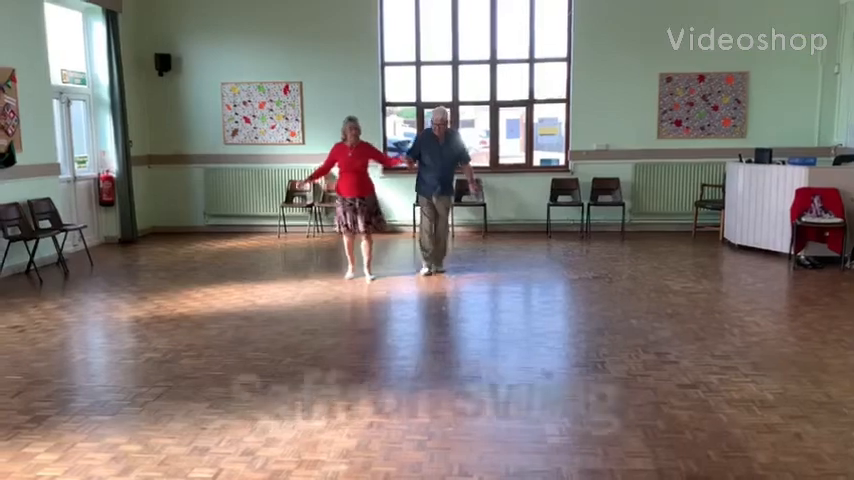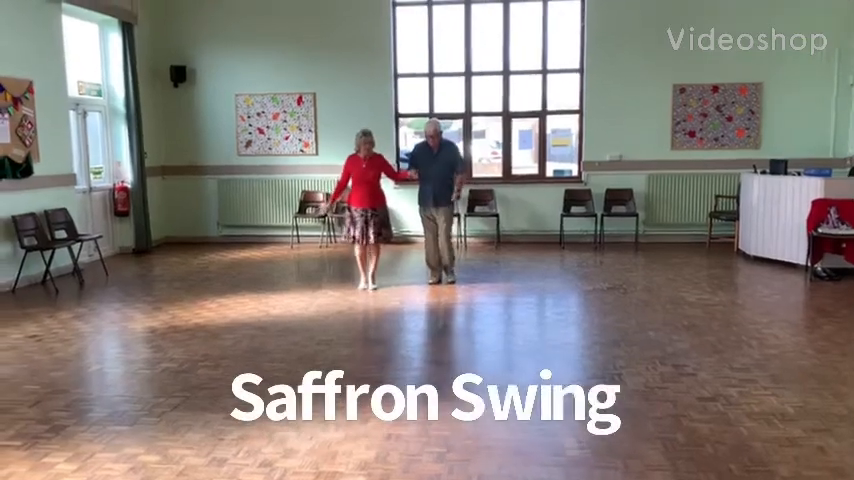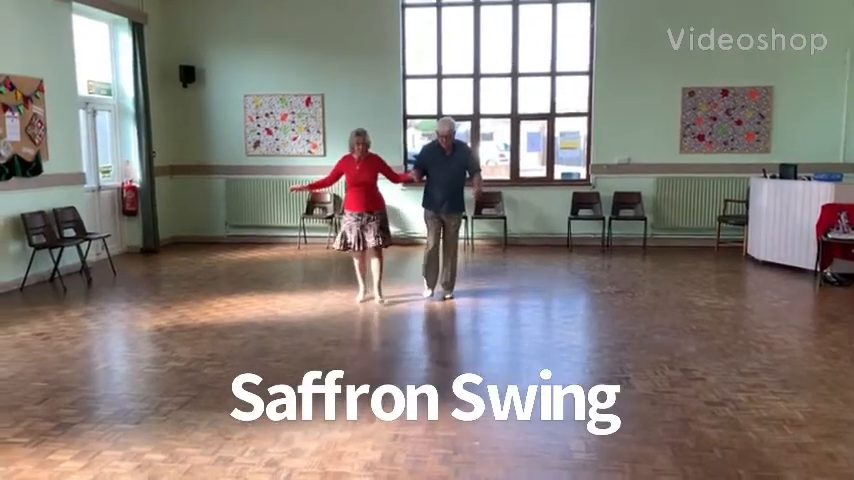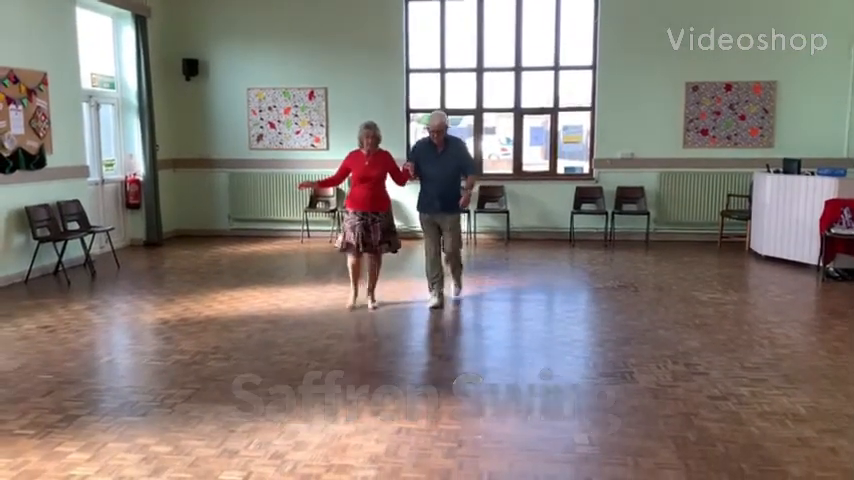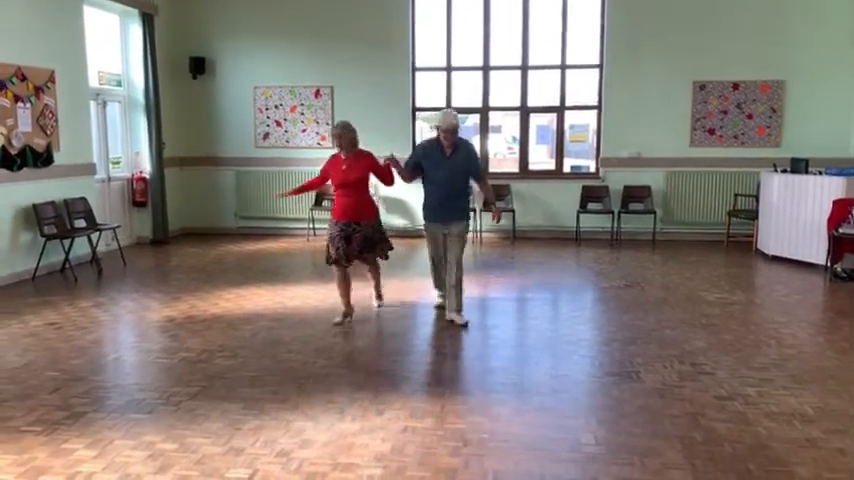
dt=1s
person 1, frame 1
left shoulder: (455, 138)
right shoulder: (423, 137)
left elbow: (464, 162)
right elbow: (412, 158)
left wrist: (471, 180)
right wrist: (408, 160)
left hip: (445, 191)
right hip: (425, 189)
left knee: (442, 228)
right knee: (426, 227)
left ankle: (439, 261)
right ankle: (426, 262)
person 1, frame 2
left shoulder: (451, 148)
right shoulder: (419, 149)
left elbow: (460, 172)
right elbow: (412, 170)
left wrist: (457, 189)
right wrist: (413, 173)
left hip: (445, 201)
right hip: (426, 201)
left knee: (445, 237)
right knee: (430, 238)
left ankle: (449, 270)
right ankle: (435, 273)
person 1, frame 3
left shoulder: (463, 150)
right shoulder: (428, 150)
left elbow: (475, 172)
right elbow: (418, 172)
left wrist: (477, 186)
right wrist: (415, 175)
left hip: (454, 207)
right hip: (432, 206)
left knee: (450, 248)
right knee: (431, 245)
left ankle: (447, 288)
right ankle: (428, 286)
person 1, frame 4
left shoulder: (458, 146)
right shoulder: (420, 147)
left elbow: (470, 173)
right elbow: (413, 173)
left wrist: (467, 191)
right wrist: (410, 170)
left hip: (451, 208)
right hip: (427, 208)
left knee: (452, 248)
right knee: (431, 251)
left ankle: (456, 278)
right ankle: (436, 293)
person 1, frame 5
left shoulder: (467, 149)
right shoulder: (424, 149)
left elbow: (481, 179)
right elbow: (409, 176)
left wrist: (492, 203)
right wrist: (397, 166)
left hip: (458, 217)
right hip: (433, 216)
left knee: (454, 262)
right knee: (437, 258)
left ankle: (454, 310)
right ankle: (441, 292)
person 2, frame 1
left shoulder: (366, 147)
right shoulder: (338, 148)
left elbow: (386, 160)
right elbow: (325, 167)
left wrist: (400, 160)
right wrist: (310, 178)
left hip: (364, 195)
right hip: (345, 196)
left knee: (365, 232)
right knee: (347, 232)
left ankle: (367, 268)
right ankle: (351, 267)
person 2, frame 2
left shoulder: (379, 159)
right shoulder: (351, 160)
left elbow: (394, 175)
right elbow: (342, 183)
left wrist: (408, 174)
right wrist: (331, 201)
left hip: (376, 206)
right hip: (356, 207)
left knee: (374, 242)
right knee: (359, 243)
left ankle: (372, 277)
right ankle: (363, 277)
person 2, frame 3
left shoulder: (375, 160)
right shoulder: (345, 161)
left elbow: (394, 177)
right elbow: (329, 180)
left wrist: (409, 176)
right wrist: (307, 187)
left hip: (374, 211)
right hip: (353, 212)
left knee: (375, 249)
right knee: (357, 251)
left ankle: (377, 289)
right ankle: (362, 288)
person 2, frame 4
left shoulder: (385, 157)
right shoulder: (353, 157)
left elbow: (400, 180)
right elbow: (337, 178)
left wrist: (407, 169)
right wrist: (315, 184)
left hip: (379, 211)
right hip: (355, 211)
left knee: (375, 253)
right knee: (353, 252)
left ankle: (371, 293)
right ankle: (354, 291)
person 2, frame 5
left shoulder: (366, 157)
right shoulder: (333, 161)
left elbow: (388, 182)
right elbow: (318, 181)
left wrist: (387, 166)
right wrist: (293, 191)
left hip: (365, 218)
right hip: (340, 219)
left knee: (369, 259)
right knee: (339, 264)
left ankle: (377, 290)
right ankle: (346, 309)
